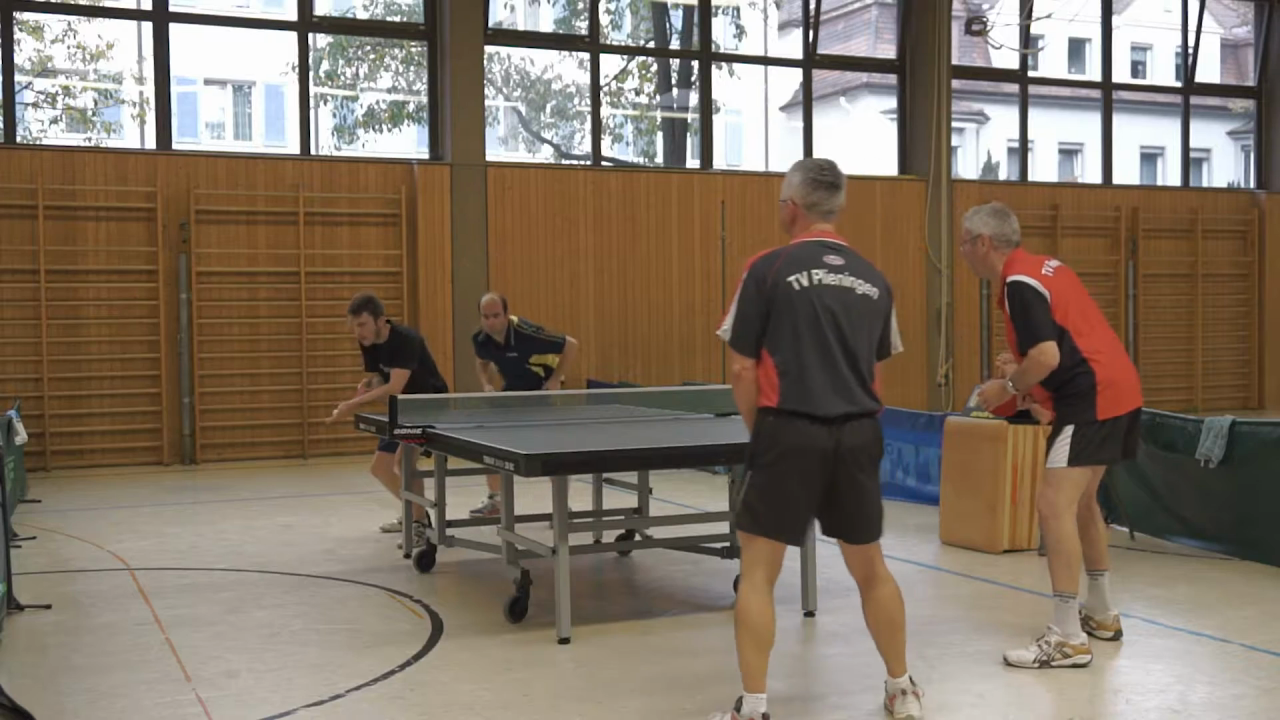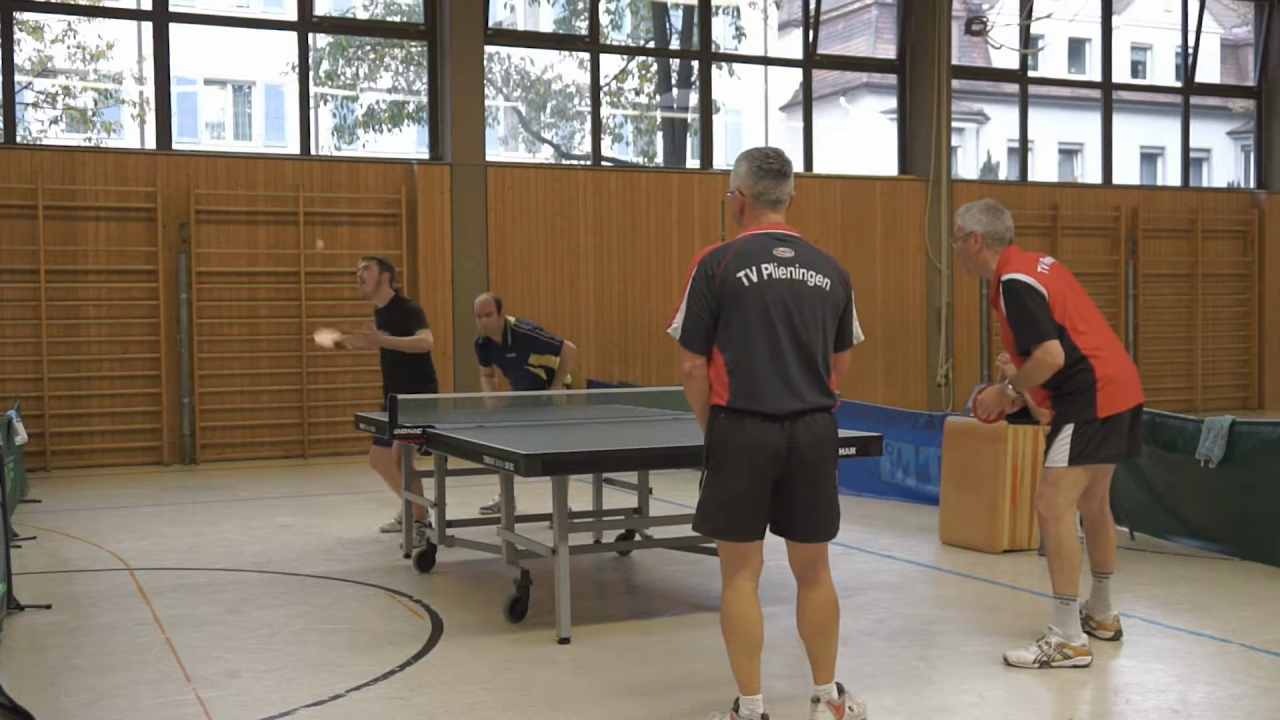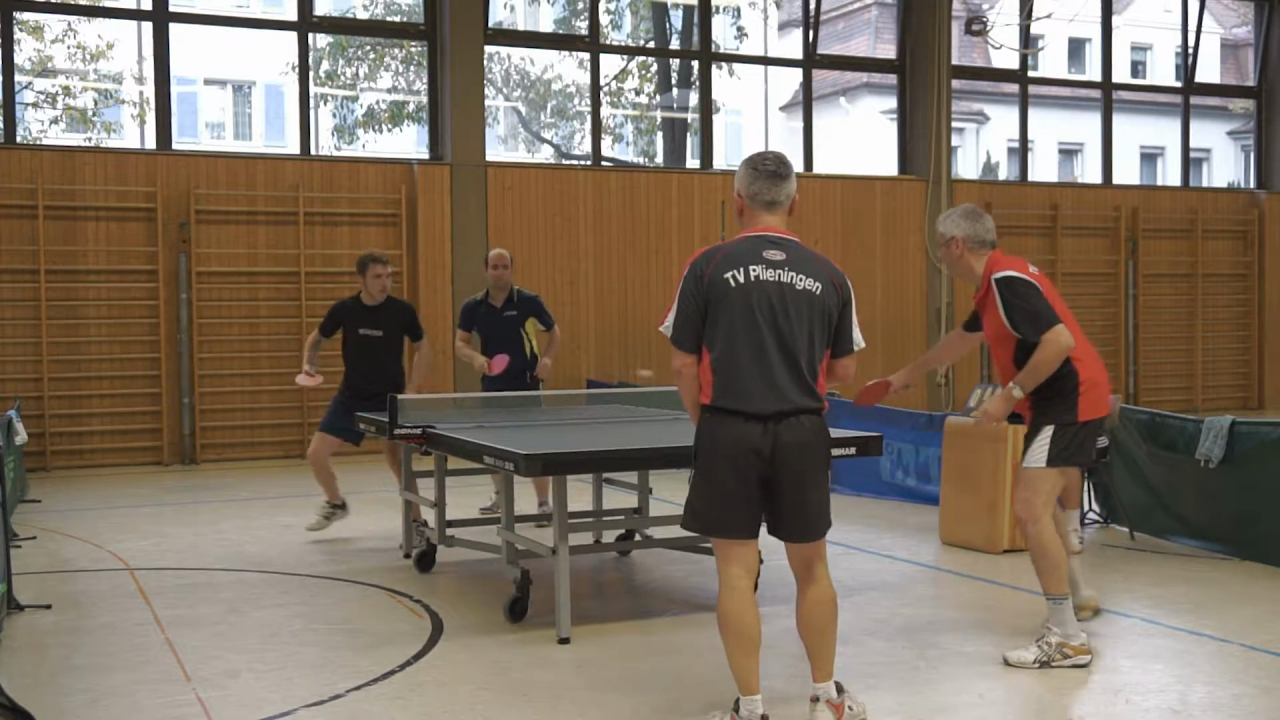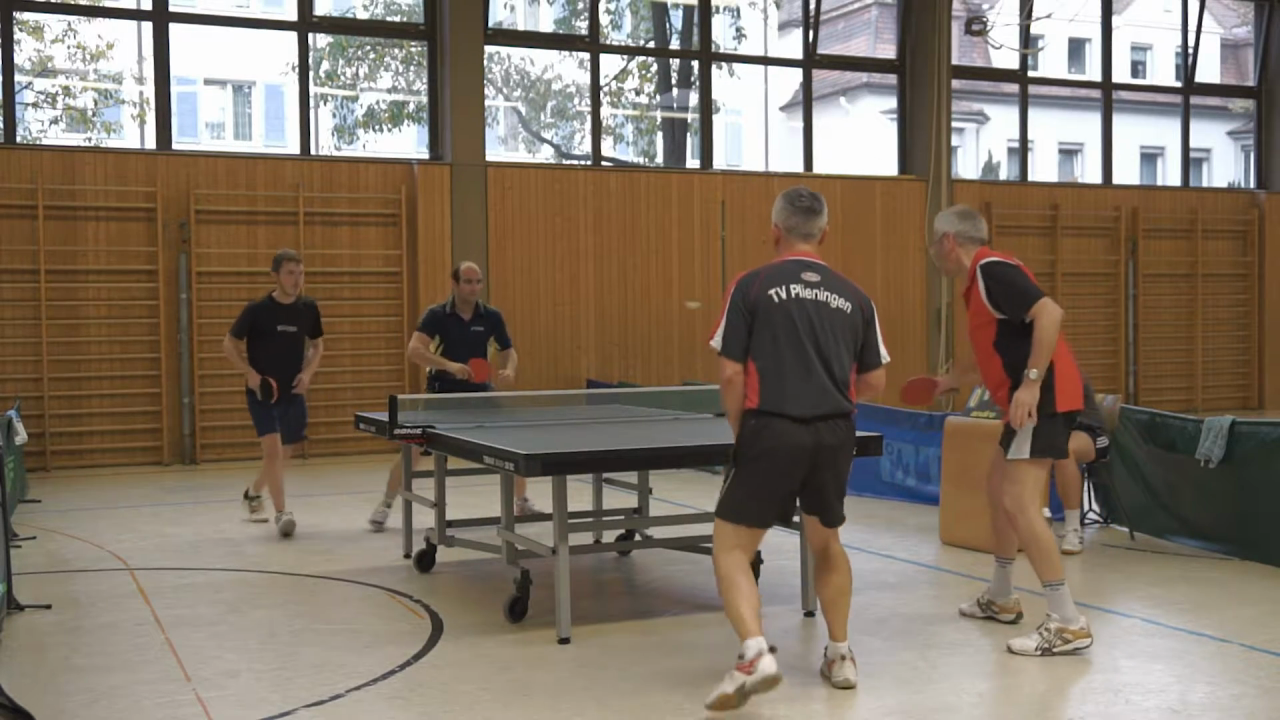
dt=0.7s
person 1, frame 1
left shoulder: (769, 268)
right shoulder: (872, 281)
left elbow: (741, 367)
left wrist: (759, 432)
left hip: (791, 434)
right hip: (857, 435)
left knee: (757, 574)
right knee: (870, 569)
person 1, frame 2
left shoulder: (717, 264)
right shoulder: (831, 271)
left elbow: (693, 367)
right elbow: (840, 363)
left wrist: (711, 430)
left hip: (743, 432)
right hip: (814, 433)
left knee: (740, 576)
right knee: (814, 572)
person 1, frame 3
left shoulder: (708, 266)
right shoulder: (829, 276)
left elbow: (683, 364)
right elbow: (843, 370)
left wrist: (704, 427)
left hip: (730, 433)
right hip: (802, 434)
left knee: (736, 574)
right knee: (812, 571)
person 1, frame 4
left shoulder: (752, 286)
right shoulder: (853, 297)
left elbow: (730, 374)
right elbow: (874, 382)
left wrist: (739, 433)
left hip: (772, 433)
right hip: (834, 435)
left knee: (729, 551)
right knee: (826, 543)
left ankle: (755, 653)
right ankle: (839, 655)
person 2, frame 1
left shoulder: (1019, 284)
right shoulder: (1042, 267)
left elbow: (1046, 357)
left wrist: (1007, 387)
right wrist: (1022, 381)
left hip: (1090, 401)
right hip: (1114, 390)
left knee: (1054, 506)
right knee: (1081, 501)
left ankle: (1067, 637)
right ankle: (1100, 613)
person 2, frame 2
left shoulder: (1014, 282)
right shoulder: (1035, 264)
left elbow: (1049, 356)
left wrist: (1006, 391)
right wrist: (1019, 385)
left hip: (1091, 398)
right hip: (1116, 387)
left knee: (1053, 507)
right knee: (1091, 502)
left ankle: (1068, 639)
right ankle: (1101, 615)
person 2, frame 3
left shoulder: (1007, 281)
right shoulder: (998, 278)
left elbow: (1061, 340)
right elbow: (963, 338)
left wrist: (1010, 394)
right wrist: (904, 377)
left hip: (1068, 403)
right hip: (1073, 400)
left knee: (1030, 511)
right knee: (1041, 503)
left ankle: (1067, 639)
right ankle: (1076, 596)
person 2, frame 4
left shoulder: (992, 270)
right shoulder: (988, 273)
left elbow: (1050, 314)
left wrist: (1032, 382)
right wrist: (952, 378)
left hip: (1042, 400)
right hip: (1032, 400)
left knee: (1019, 504)
right knee: (998, 491)
left ankle: (1067, 623)
right ankle: (999, 598)
person 3, frame 1
left shoulder: (407, 339)
right shoulder: (368, 343)
left elbow: (395, 388)
right elbow: (379, 381)
left wrist: (353, 405)
right wrist: (367, 385)
left knee: (404, 458)
right knee: (380, 468)
left ankle: (420, 525)
right ankle: (415, 514)
person 3, frame 2
left shoulder: (407, 308)
right shoulder: (379, 311)
left elbow: (426, 343)
left wrist: (384, 339)
right wrist: (364, 342)
left hip: (421, 397)
right hip: (394, 399)
left knee: (400, 458)
right knee: (378, 461)
left ankle: (421, 523)
right ankle: (411, 509)
person 3, frame 3
left shoulder: (402, 310)
right shoulder: (343, 310)
left elbow: (421, 347)
right elbow: (317, 338)
left wrist: (412, 389)
right wrist: (308, 363)
left hip: (389, 397)
right hip: (350, 396)
left knee: (395, 456)
right knee: (316, 455)
left ankle: (417, 523)
right ankle: (336, 503)
person 3, frame 4
left shoulder: (309, 308)
right shoulder: (257, 310)
left elbow: (317, 346)
right elbow: (229, 344)
left wrist: (308, 374)
right wrist: (250, 373)
left hip: (292, 392)
right hip: (262, 392)
left knee: (282, 454)
right knee: (273, 450)
left ankle: (252, 494)
right ankle: (281, 514)
person 4, frame 1
left shoulder: (527, 334)
right shoulder: (479, 338)
left elbow: (571, 346)
right elbow: (482, 364)
left wrist: (555, 379)
right wrist: (487, 385)
left hip: (543, 388)
right hip: (513, 389)
right ankle: (494, 499)
person 4, frame 2
left shoulder: (526, 333)
right shoulder: (482, 343)
left elbow: (570, 350)
right elbow: (487, 375)
left wrist: (556, 389)
left hip: (550, 389)
right hip: (522, 392)
person 4, frame 3
left shoulder: (529, 301)
right shoulder: (473, 306)
left elbow: (554, 332)
right elbow: (460, 344)
left wrist: (547, 359)
right wrist: (476, 357)
left hip: (525, 382)
right hip: (491, 384)
left ankle: (544, 504)
right ankle: (501, 494)
person 4, frame 4
left shoulder: (492, 316)
right shoulder: (436, 315)
left elbow: (508, 351)
right elbow: (414, 349)
left wrist: (509, 370)
right wrist: (449, 365)
left hip: (478, 392)
right hip: (441, 392)
left ankle: (522, 502)
right ankle: (384, 507)
